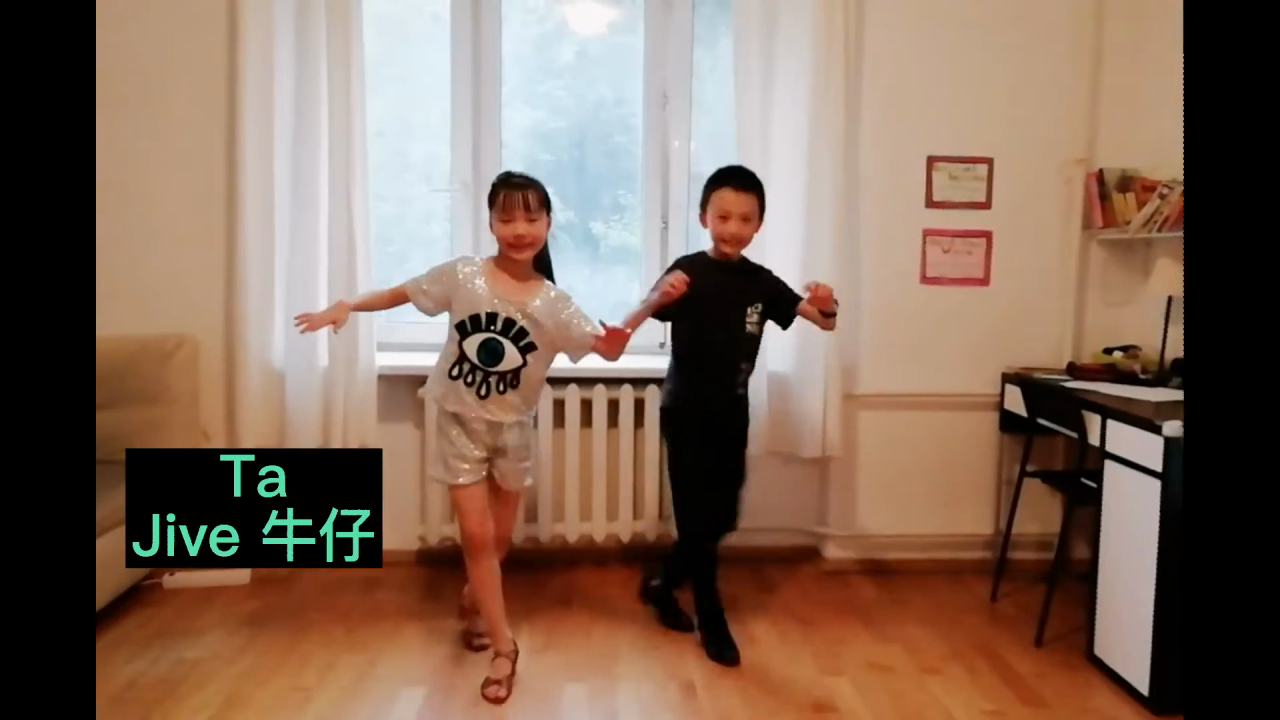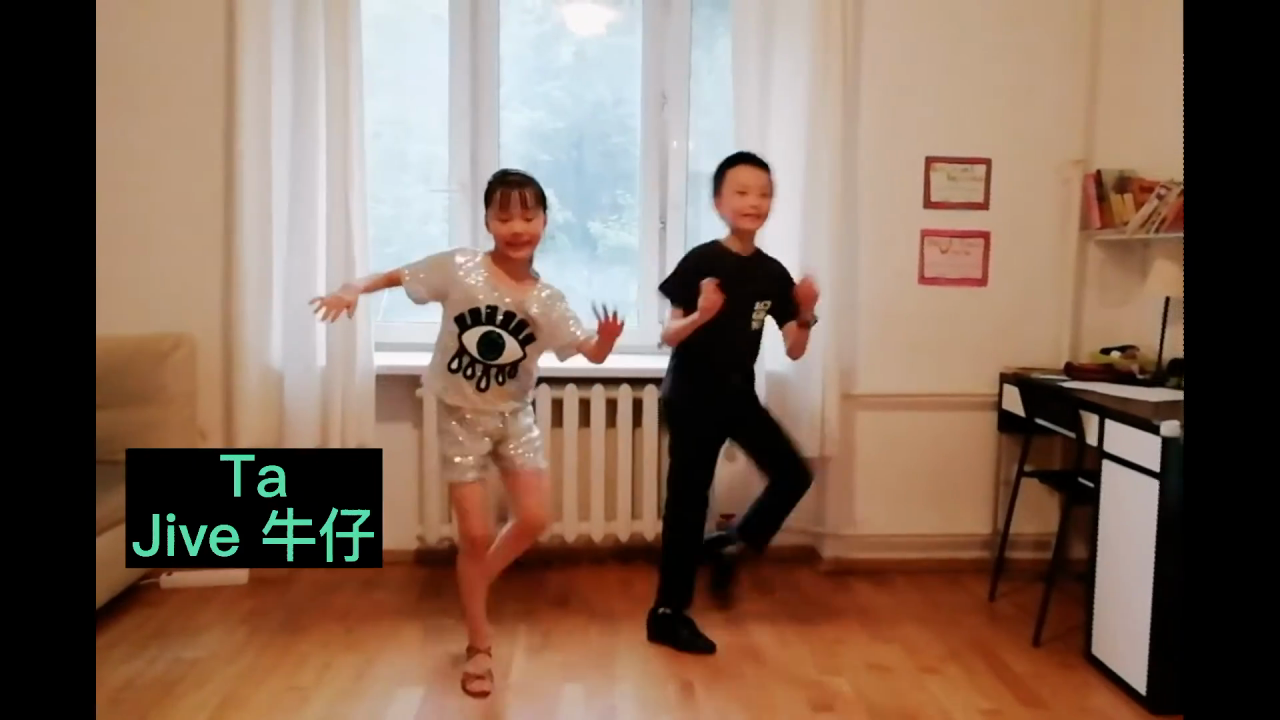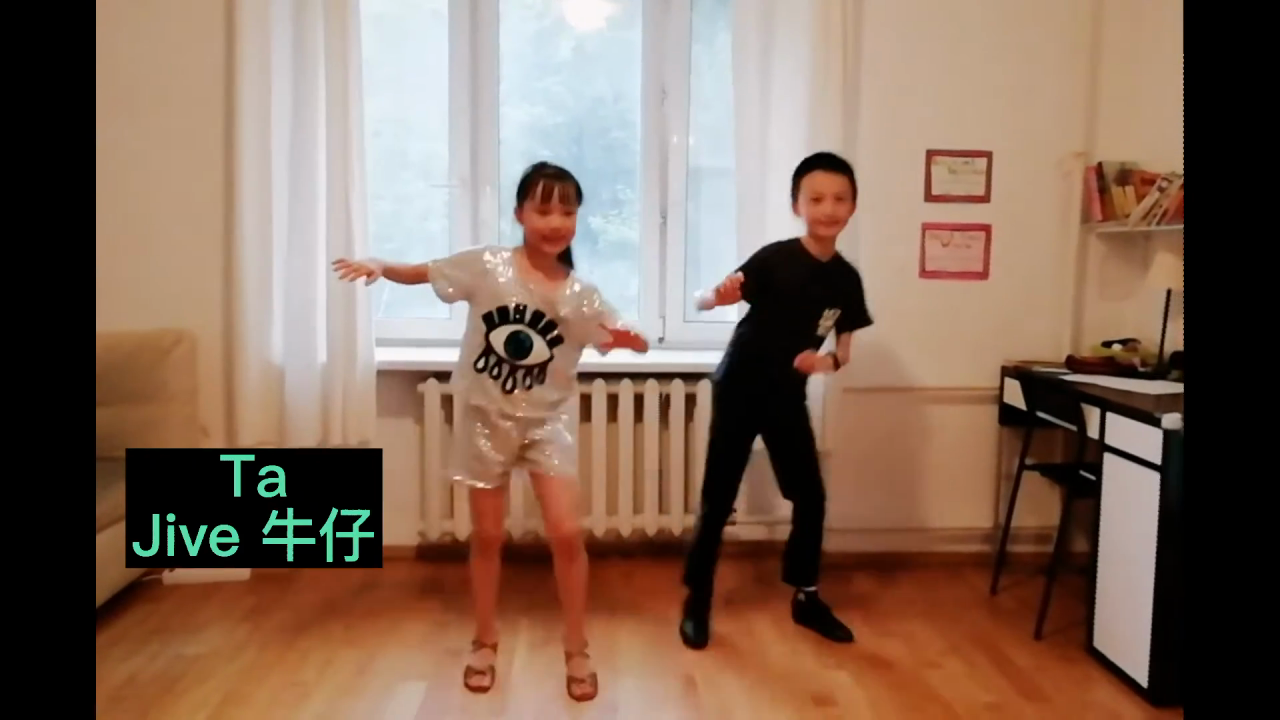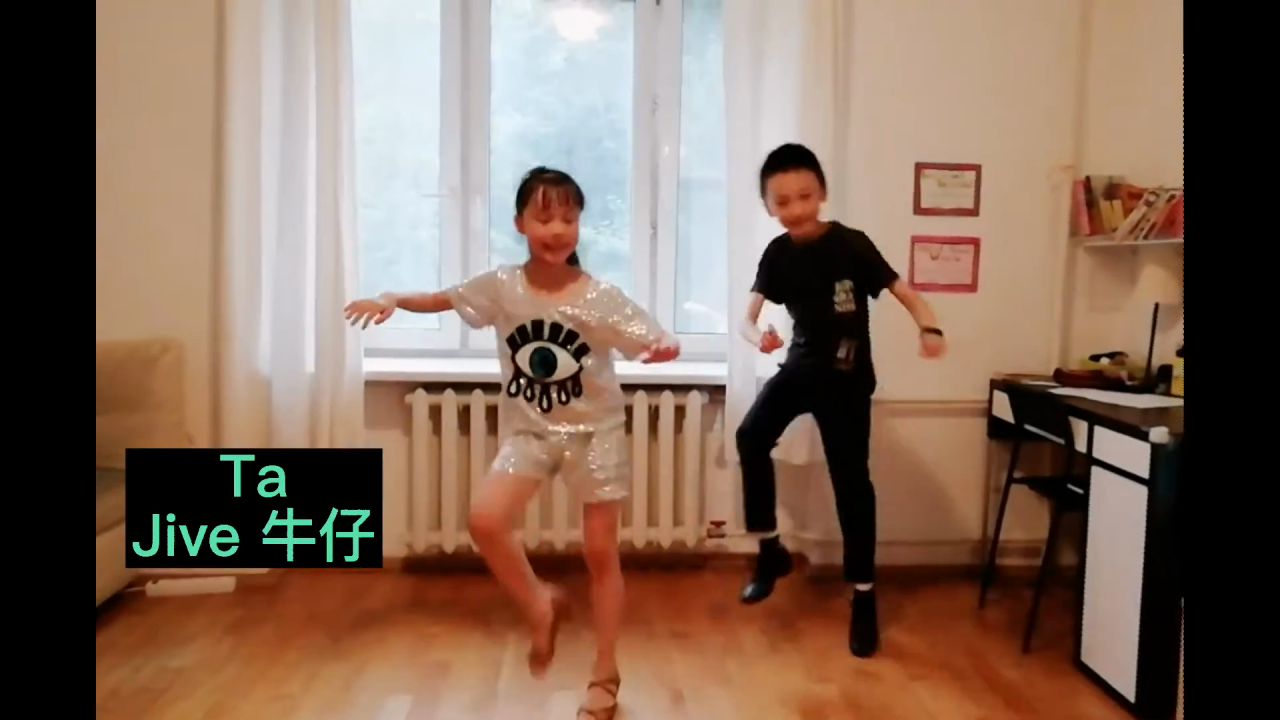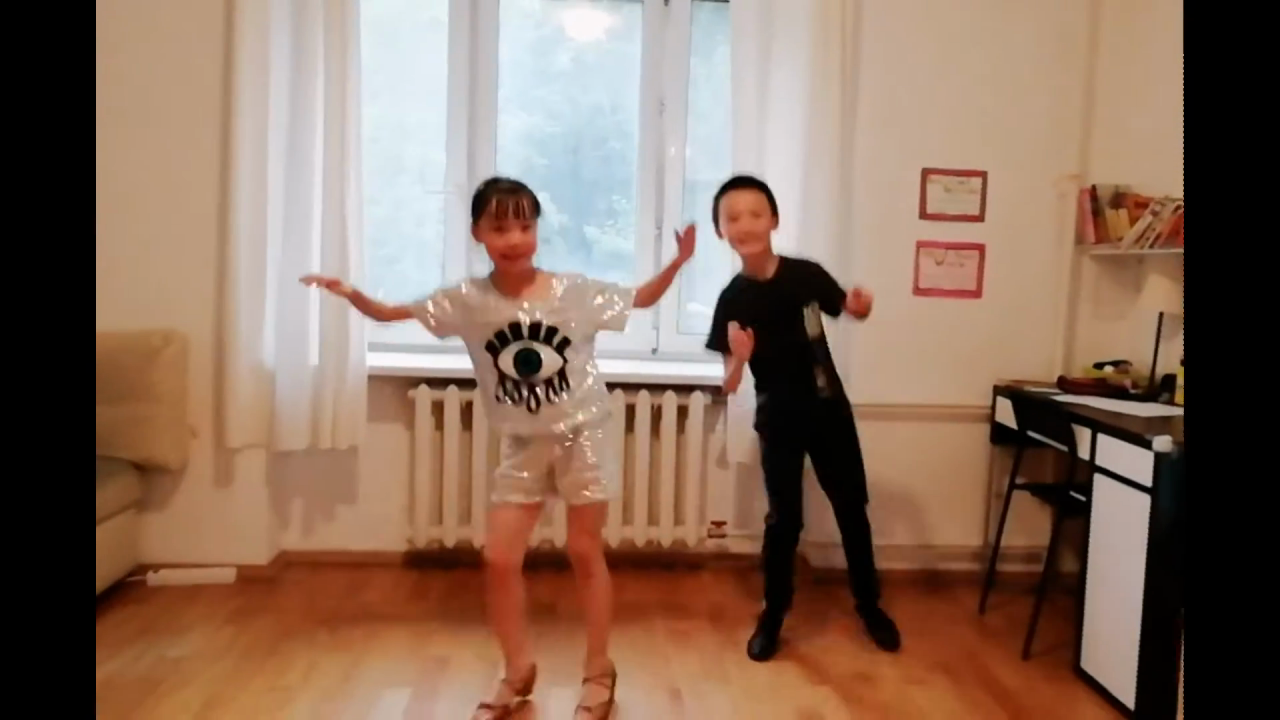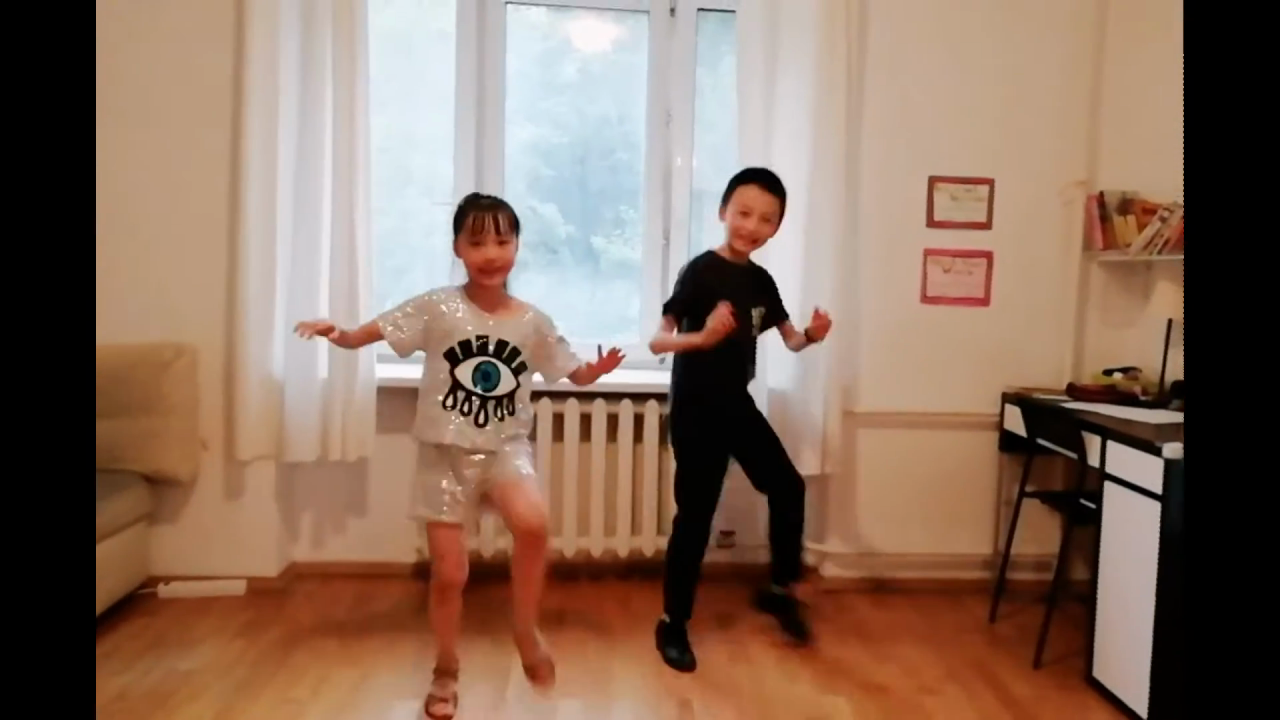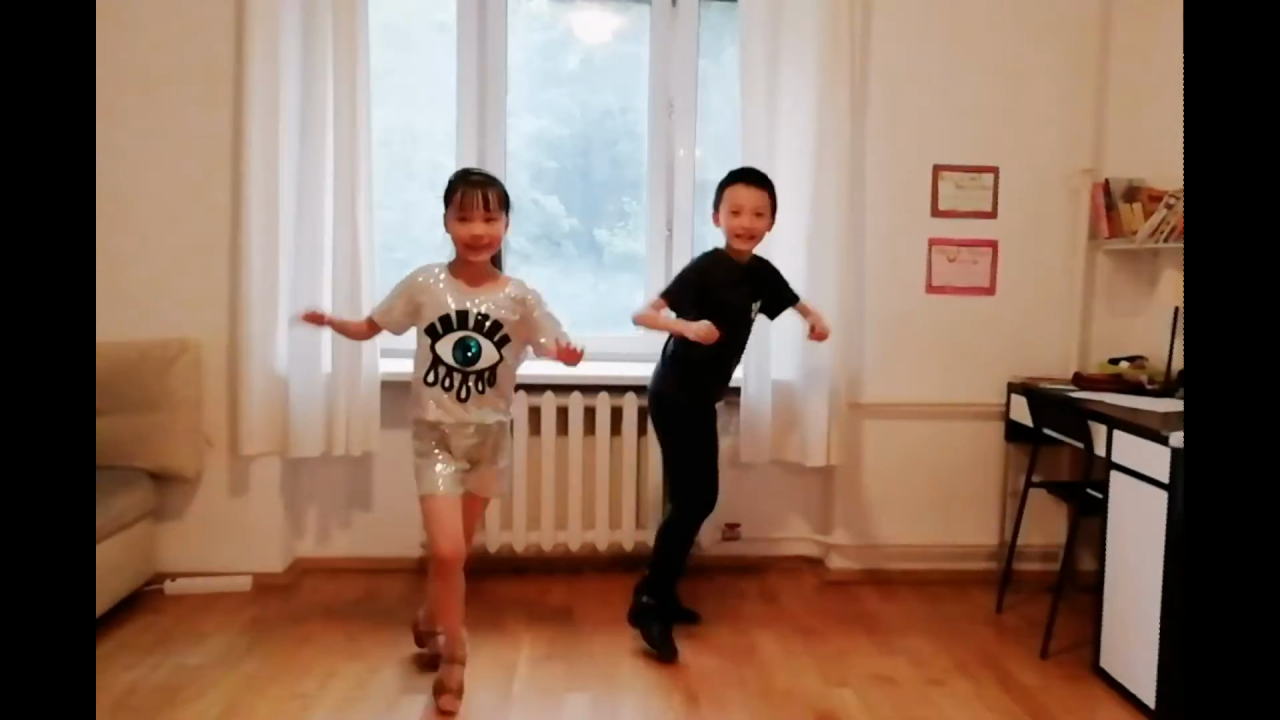
dt=0.4s
person 1, frame 1
left shoulder: (554, 303)
right shoulder: (461, 274)
left elbow: (602, 348)
right elbow: (402, 293)
left wrist: (615, 343)
right wrist: (346, 306)
left hip: (514, 426)
right hip: (461, 422)
left knee: (499, 537)
right knee: (478, 536)
left ankle: (472, 602)
right ankle: (504, 649)
person 1, frame 2
left shoulder: (547, 299)
right shoulder: (457, 267)
left elbow: (592, 354)
right elbow: (396, 276)
left wrist: (607, 334)
right wrist: (354, 288)
left hip: (513, 413)
right hip: (459, 415)
left knee: (534, 521)
right knee: (474, 534)
left ankle: (482, 576)
right ankle: (479, 645)
person 1, frame 3
left shoulder: (582, 294)
right shoulder: (487, 265)
left elbow: (638, 341)
right elbow: (420, 274)
left wrist: (627, 339)
right wrist: (377, 267)
left hip: (546, 418)
right hip: (485, 417)
left knee: (566, 535)
right knee: (487, 537)
left ankle: (576, 650)
right ankle: (484, 643)
person 1, frame 4
left shoulder: (603, 298)
right shoulder: (500, 286)
left elbow: (658, 341)
right elbow: (439, 300)
left wrist: (663, 350)
right wrist: (394, 300)
left hip: (593, 430)
right hip: (530, 430)
left knee: (601, 553)
right knee: (485, 524)
left ankle: (605, 675)
right ankle: (542, 608)
person 1, frame 5
left shoulder: (573, 289)
right shoulder: (467, 298)
left elbow: (638, 300)
right elbow: (394, 313)
left wrist: (673, 269)
right wrist: (350, 293)
left hip: (580, 431)
right hip: (521, 438)
left knee: (586, 557)
right knee: (500, 560)
left ankle: (599, 674)
right ankle: (518, 673)
person 1, frame 6
left shoulder: (534, 323)
right shoulder: (436, 308)
left elbow: (575, 374)
right elbow: (364, 334)
left wrist: (599, 368)
right wrist: (335, 333)
left hip: (506, 446)
right hip: (444, 451)
left knee: (534, 522)
right knee: (447, 574)
left ankle: (526, 630)
right ankle: (446, 669)
person 1, frame 7
left shoulder: (520, 297)
right shoulder: (423, 285)
left elbow: (560, 349)
right elbow: (367, 328)
left wrist: (570, 354)
right wrist: (331, 323)
left hip: (491, 431)
right hip: (437, 431)
left knee: (459, 547)
right knee: (449, 551)
left ankle: (428, 624)
right ankle: (452, 656)
person 2, frame 1
left shoulder: (764, 282)
right shoulder: (690, 270)
left elbow: (823, 323)
right elbow: (631, 325)
left wrist: (824, 309)
right wrist: (660, 299)
left hip: (731, 414)
right hip: (687, 411)
left knee: (720, 514)
right knee: (698, 515)
left ankle: (661, 582)
right ankle: (711, 619)
person 2, frame 2
left shoulder: (774, 274)
right shoulder: (702, 261)
left elbow: (794, 350)
right elbow: (670, 337)
left wrist: (806, 313)
right wrist: (702, 315)
left hip: (737, 394)
right hip: (691, 398)
left knee: (795, 476)
right knee: (688, 502)
left ankle: (725, 548)
right ankle: (668, 612)
person 2, frame 3
left shoulder: (846, 280)
right shoulder: (774, 259)
left elbow: (844, 351)
right elbow: (706, 301)
left wrist: (828, 360)
right wrist: (721, 296)
left hip: (788, 396)
right hip: (739, 388)
left knee: (809, 495)
right knee: (719, 495)
left ankle: (806, 595)
right ankle: (696, 599)
person 2, frame 4
left shoulder: (850, 244)
right shoulder: (774, 255)
left elbow: (904, 292)
right elbow: (749, 320)
left wrist: (931, 328)
right wrist: (760, 335)
left hip: (849, 379)
right hip: (800, 366)
left knee: (851, 485)
right knee: (752, 436)
left ankle: (862, 593)
right ankle: (769, 551)
person 2, frame 5
left shoulder: (807, 274)
right shoulder: (733, 301)
left elbow: (859, 308)
right elbow: (728, 384)
left wrist: (858, 306)
right wrist: (738, 360)
left hip: (829, 413)
right hip: (778, 421)
left knee: (852, 511)
right knee: (784, 519)
left ankle: (870, 602)
right ankle: (772, 614)
person 2, frame 6
left shoulder: (761, 280)
right shoulder: (699, 272)
left elbow: (790, 339)
right elbow: (658, 341)
left wrist: (812, 334)
right wrist: (705, 337)
left hip: (737, 406)
right hip: (694, 410)
left knee: (787, 489)
right knee: (694, 515)
left ankle: (781, 589)
right ankle: (672, 623)
person 2, frame 7
left shoulder: (765, 275)
right shoulder: (706, 268)
left elbow: (801, 305)
right elbow: (643, 313)
left wrist: (817, 323)
right wrist: (686, 327)
left hip: (704, 397)
right hip: (674, 393)
left knee: (693, 497)
right knee: (697, 495)
left ankle: (656, 593)
right ankle: (649, 603)
